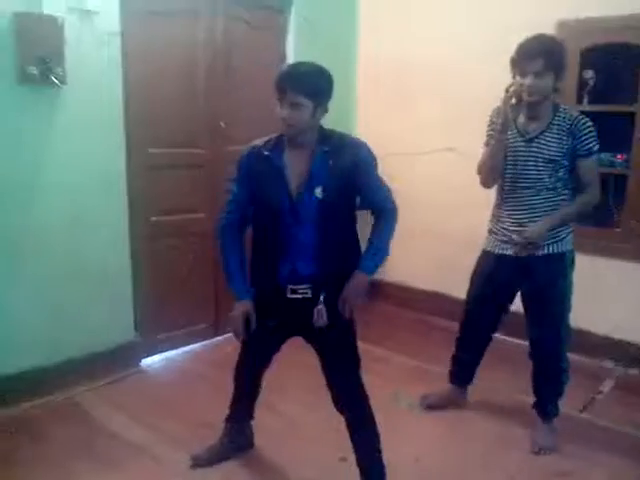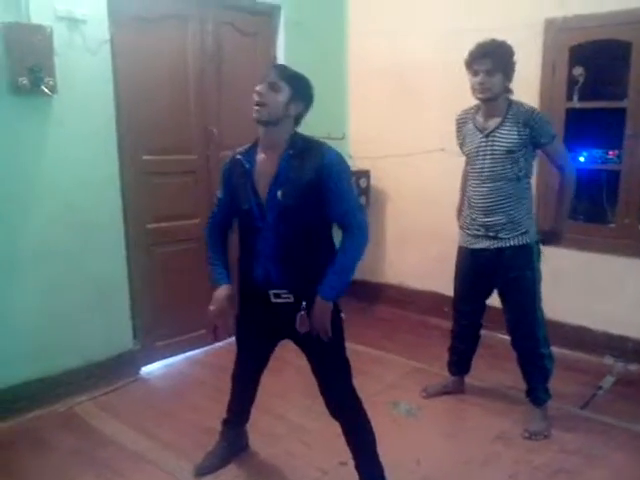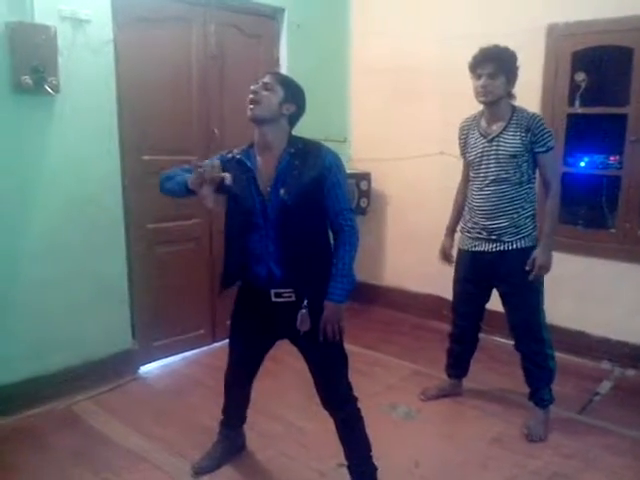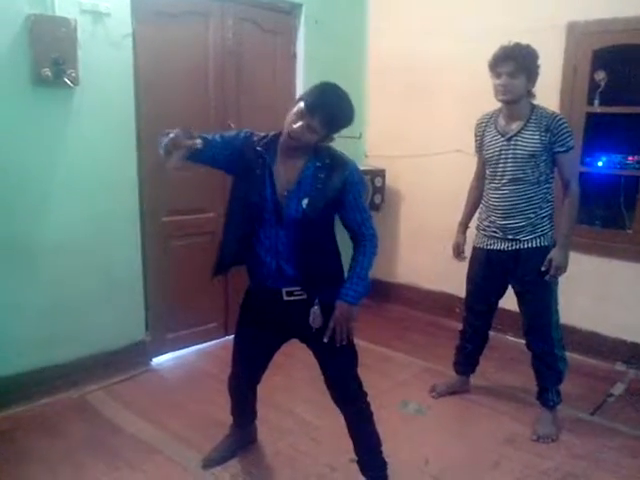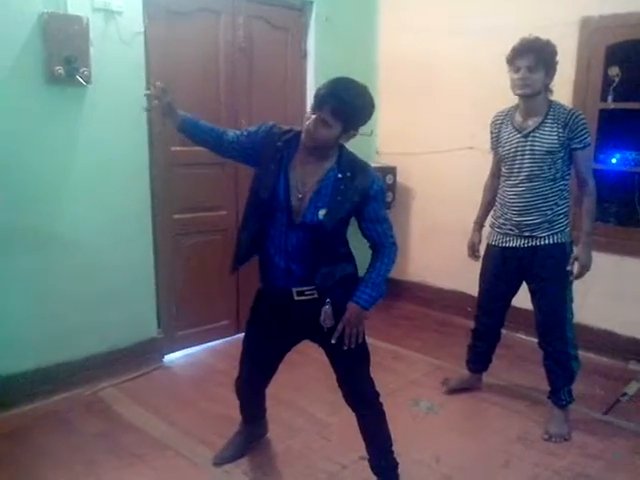
dt=1s
person 1, frame 1
left shoulder: (352, 155)
right shoulder: (256, 159)
left elbow: (386, 212)
right elbow: (230, 228)
left wrist: (365, 270)
right wrist: (241, 293)
left hip: (329, 296)
right hip: (269, 297)
left knee: (348, 391)
right knee: (248, 368)
right ankle: (237, 433)
person 1, frame 2
left shoulder: (323, 161)
right shoulder: (237, 165)
left elbow: (356, 231)
right elbow: (217, 228)
left wrist: (327, 295)
right wrist: (220, 282)
left hip: (310, 301)
right hip: (256, 299)
left knee: (340, 395)
right knee: (244, 374)
right ankle: (233, 436)
person 1, frame 3
left shoulder: (320, 161)
right shoulder: (233, 163)
left elbow: (346, 231)
right elbow: (168, 182)
left wrist: (335, 297)
right wrist: (194, 179)
left hip: (309, 300)
right hip: (254, 298)
left knee: (337, 395)
right knee: (237, 376)
right ankle: (230, 437)
person 1, frame 4
left shoulder: (341, 173)
right shoulder: (247, 149)
left elbow: (366, 239)
right elbow: (197, 145)
left wrist: (349, 298)
right wrist: (177, 142)
left hip: (319, 300)
right hip: (262, 297)
left knee: (349, 394)
right knee: (241, 378)
right ankle: (243, 430)
person 1, frame 5
left shoulder: (362, 181)
right shoulder: (272, 143)
left elbow: (385, 247)
right elbow: (223, 140)
left wrist: (362, 301)
right wrist: (176, 117)
left hip: (332, 300)
right hip: (274, 297)
left knee: (361, 395)
right knee: (249, 380)
right ankle: (253, 427)
person 2, frame 1
left shoulder: (576, 126)
right shoulder: (500, 118)
left elbow: (591, 192)
right elbow: (487, 178)
left wrist: (546, 224)
right wrist: (504, 125)
left hip: (548, 252)
right hip: (499, 246)
left knee: (548, 339)
right knee: (475, 322)
left ankle: (545, 416)
right ankle: (457, 388)
person 2, frame 2
left shoulder: (530, 120)
right shoulder: (463, 122)
left elbow: (566, 170)
left wrist: (558, 223)
left hip: (516, 244)
right hip: (472, 242)
left knee: (525, 325)
right knee: (464, 315)
left ankle: (539, 403)
right ankle: (456, 377)
person 2, frame 3
left shoulder: (532, 126)
right shoulder: (467, 128)
left elbow: (552, 188)
left wrist: (545, 245)
right wrist: (449, 232)
left hip: (518, 248)
right hip: (472, 246)
left knee: (529, 330)
right knee: (463, 320)
left ankle: (541, 404)
right ankle: (454, 379)
person 2, frame 4
left shoulder: (552, 125)
right shoulder: (484, 126)
left elbow: (571, 187)
left wrist: (561, 245)
right wrist: (462, 227)
left hip: (534, 247)
right hip: (488, 243)
left knee: (541, 329)
right knee: (475, 316)
left ankle: (549, 405)
right ankle: (462, 376)
person 2, frame 5
left shoulder: (569, 122)
right shoulder: (500, 122)
left elbow: (586, 184)
left wrist: (585, 242)
right wrist: (477, 226)
left hip: (550, 245)
right hip: (502, 241)
left knee: (555, 328)
right knee: (487, 313)
left ankle: (560, 404)
right ankle: (474, 373)
